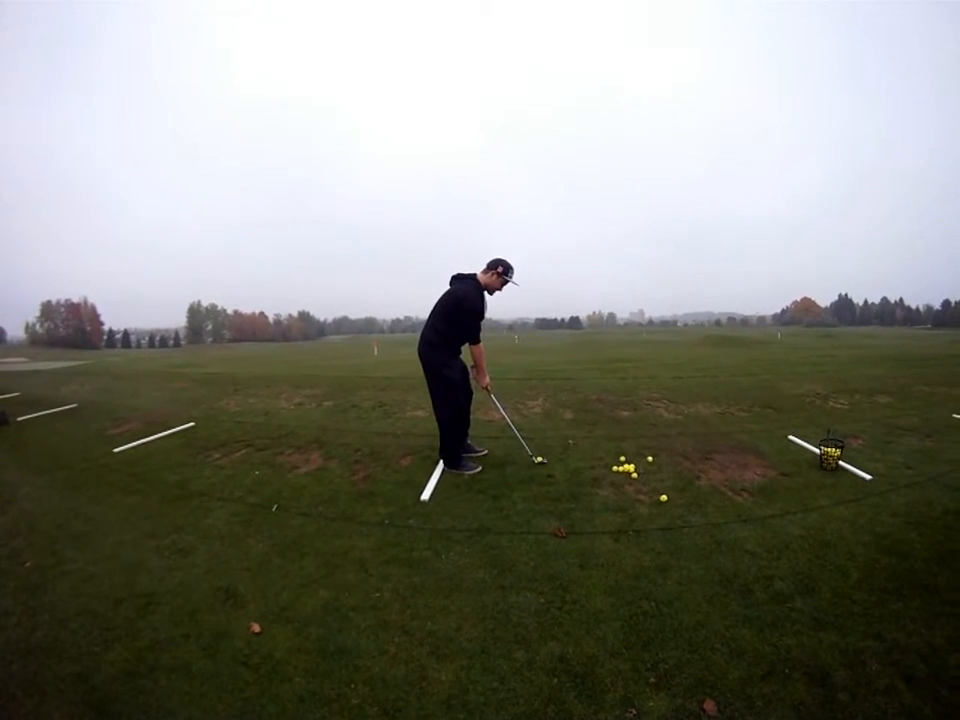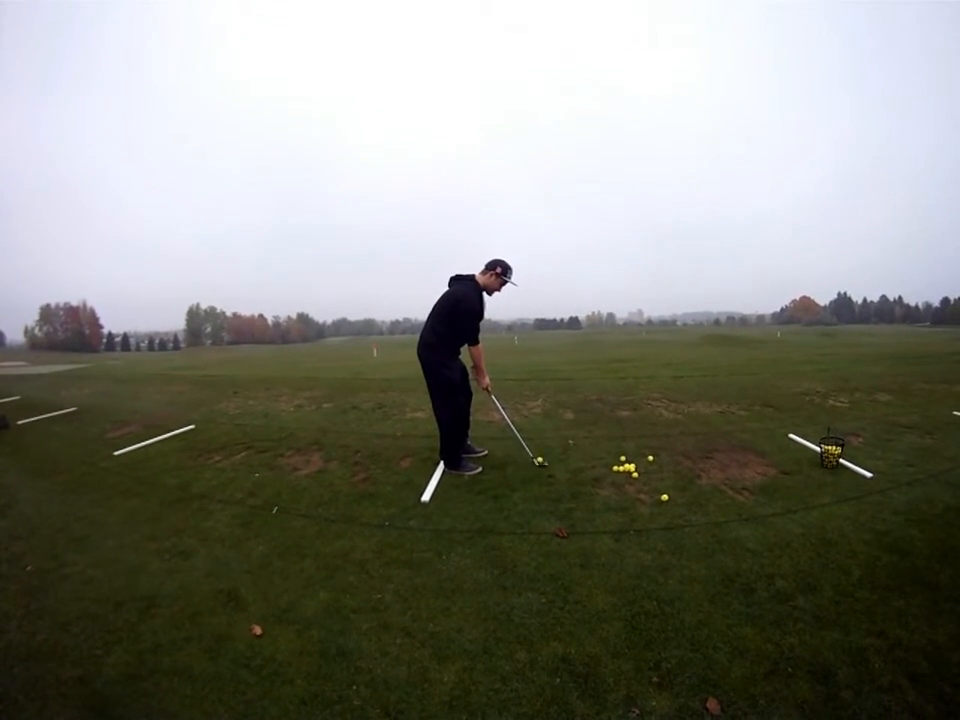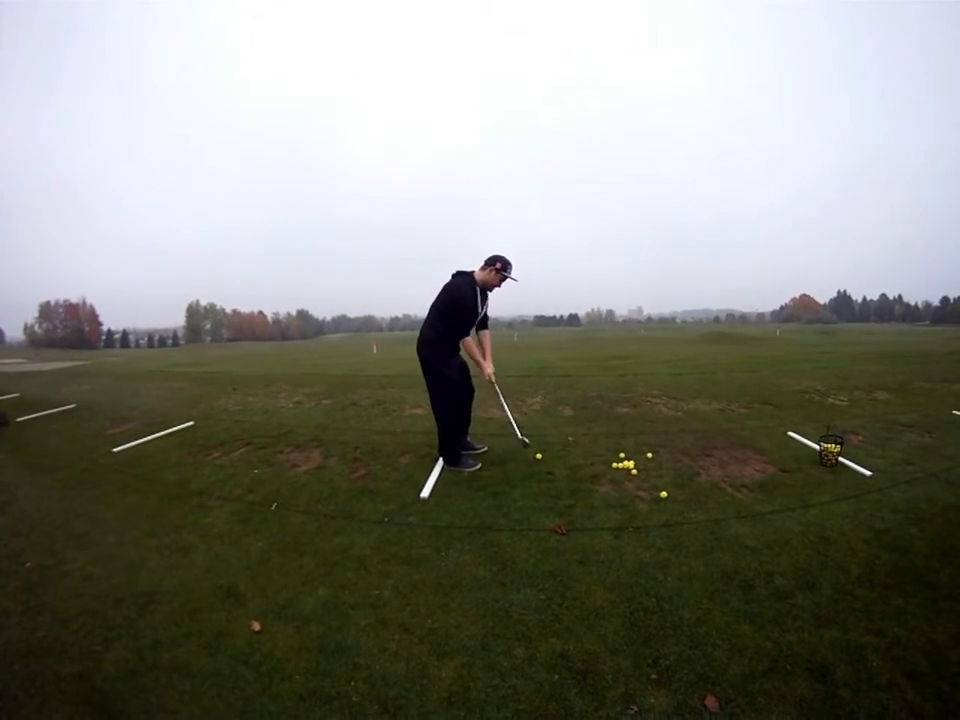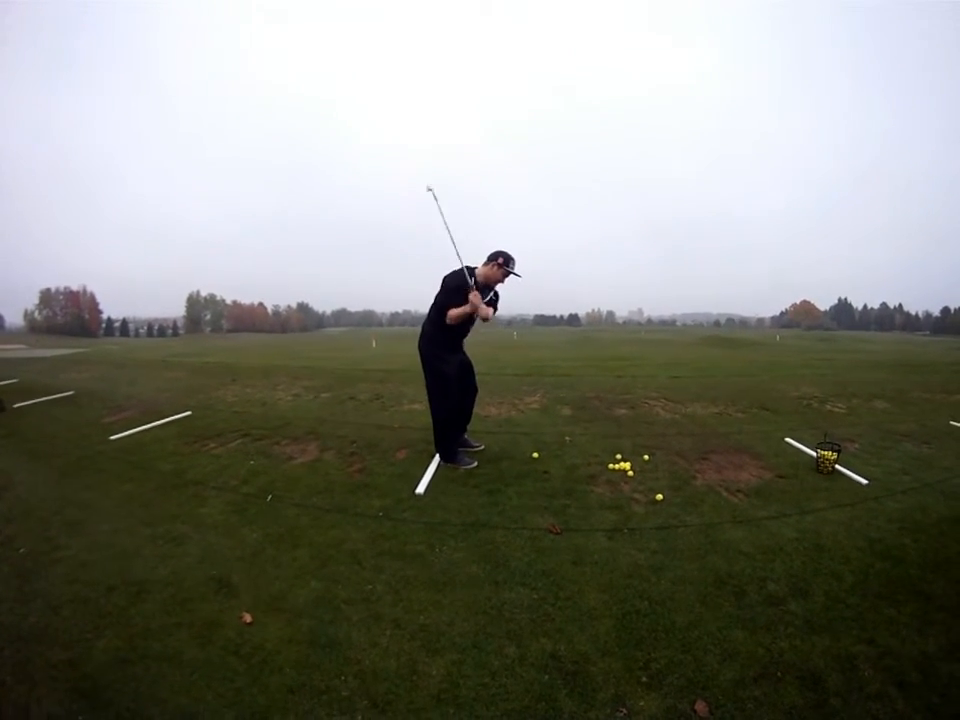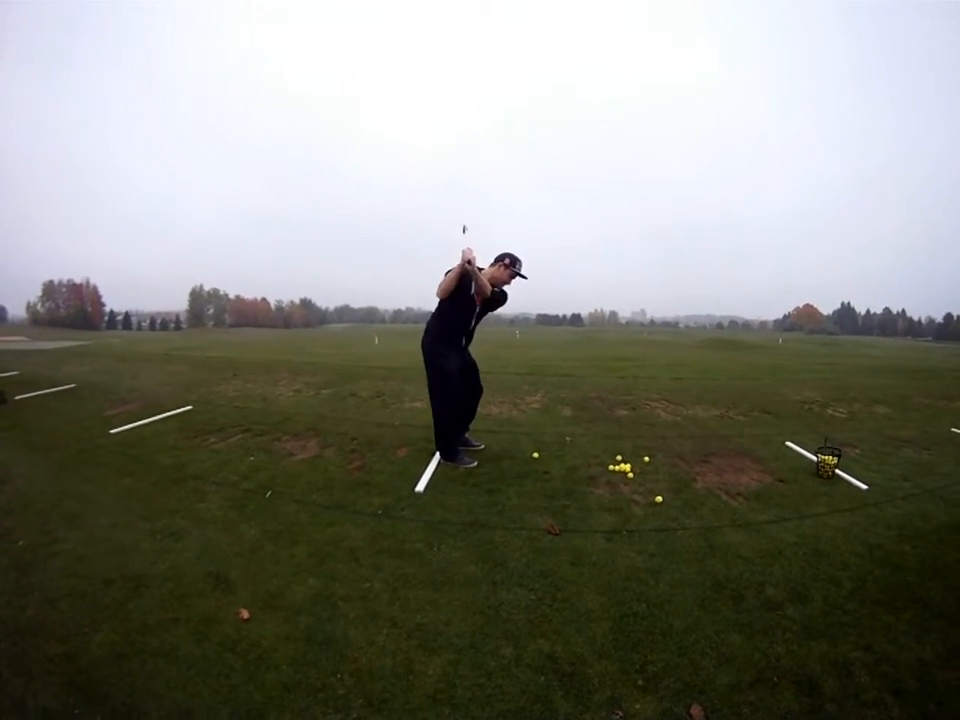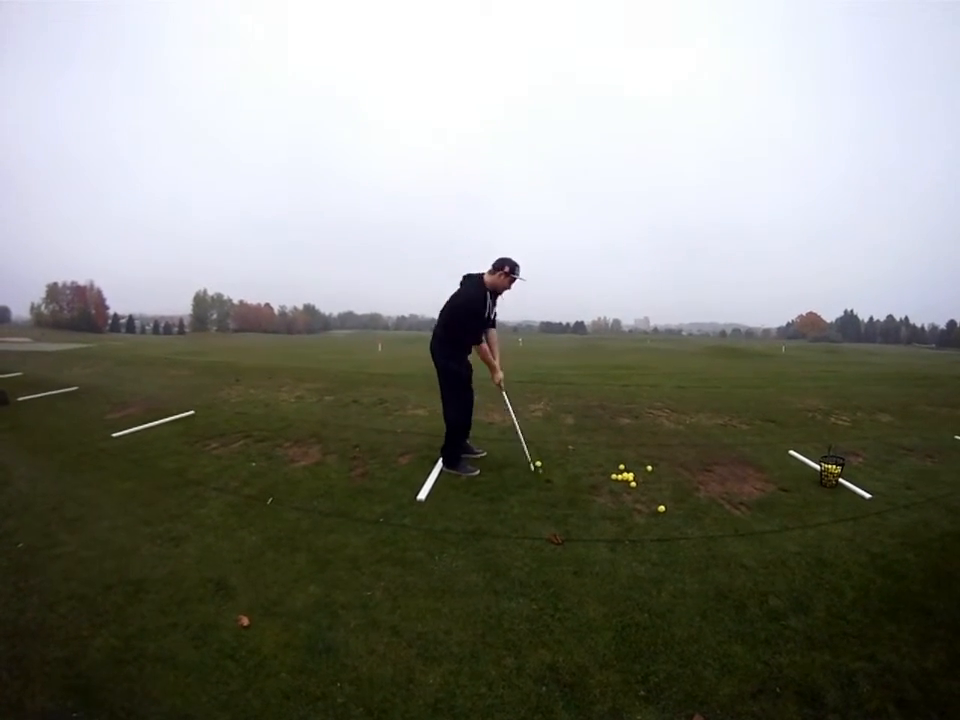
dt=0.3s
person 1, frame 1
left shoulder: (470, 289)
right shoulder: (469, 295)
left elbow: (471, 335)
right elbow: (474, 339)
left wrist: (477, 367)
right wrist: (482, 373)
left hip: (446, 350)
right hip: (436, 352)
left knee: (463, 396)
right knee: (451, 403)
left ankle: (461, 443)
right ankle: (452, 459)
person 1, frame 2
left shoulder: (471, 291)
right shoulder: (468, 296)
left elbow: (472, 335)
right elbow: (472, 340)
left wrist: (479, 368)
right wrist: (482, 374)
left hip: (445, 351)
right hip: (435, 352)
left knee: (463, 396)
right knee: (451, 404)
left ankle: (461, 443)
right ankle: (452, 459)
person 1, frame 3
left shoulder: (480, 292)
right shoulder: (461, 290)
left elbow: (483, 327)
right elbow: (463, 334)
left wrist: (488, 361)
right wrist: (482, 366)
left hip: (448, 348)
right hip: (434, 349)
left knee: (465, 393)
right knee: (449, 400)
left ankle: (460, 440)
right ankle: (451, 456)
person 1, frame 4
left shoulder: (491, 293)
right shoulder: (456, 279)
left elbow: (488, 314)
right elbow: (449, 317)
left wrist: (481, 309)
right wrist: (470, 308)
left hip: (455, 346)
right hip: (435, 346)
left knee: (468, 390)
right knee: (446, 398)
left ankle: (457, 437)
right ankle: (448, 452)
person 1, frame 5
left shoulder: (499, 295)
right shoulder: (459, 274)
left elbow: (485, 293)
right elbow: (441, 294)
left wrist: (474, 271)
right wrist: (462, 266)
left hip: (460, 347)
right hip: (438, 344)
left knee: (473, 390)
right knee: (447, 396)
left ankle: (458, 435)
right ankle: (448, 451)
person 1, frame 6
left shoulder: (488, 295)
right shoulder: (473, 296)
left elbow: (490, 330)
right elbow: (477, 341)
left wrist: (497, 363)
right wrist: (493, 370)
left hip: (448, 348)
right hip: (449, 351)
left knee: (462, 397)
right knee: (459, 400)
left ankle: (459, 444)
right ankle: (451, 459)
